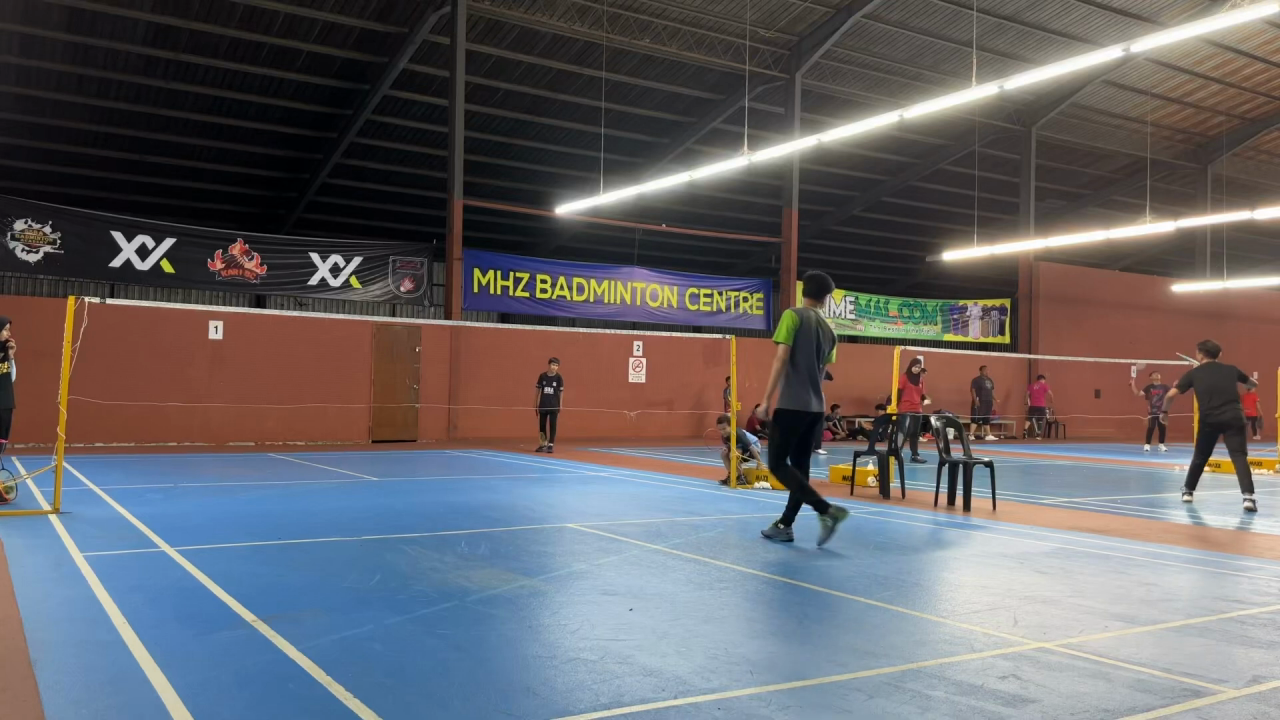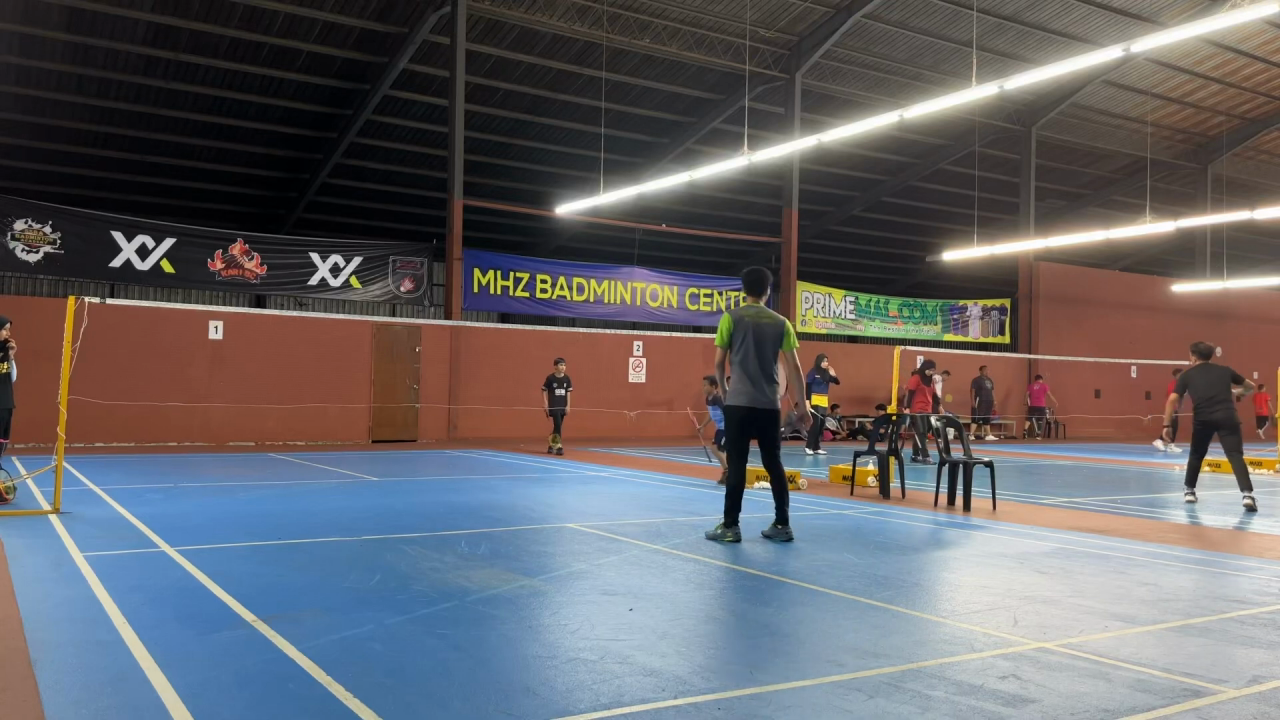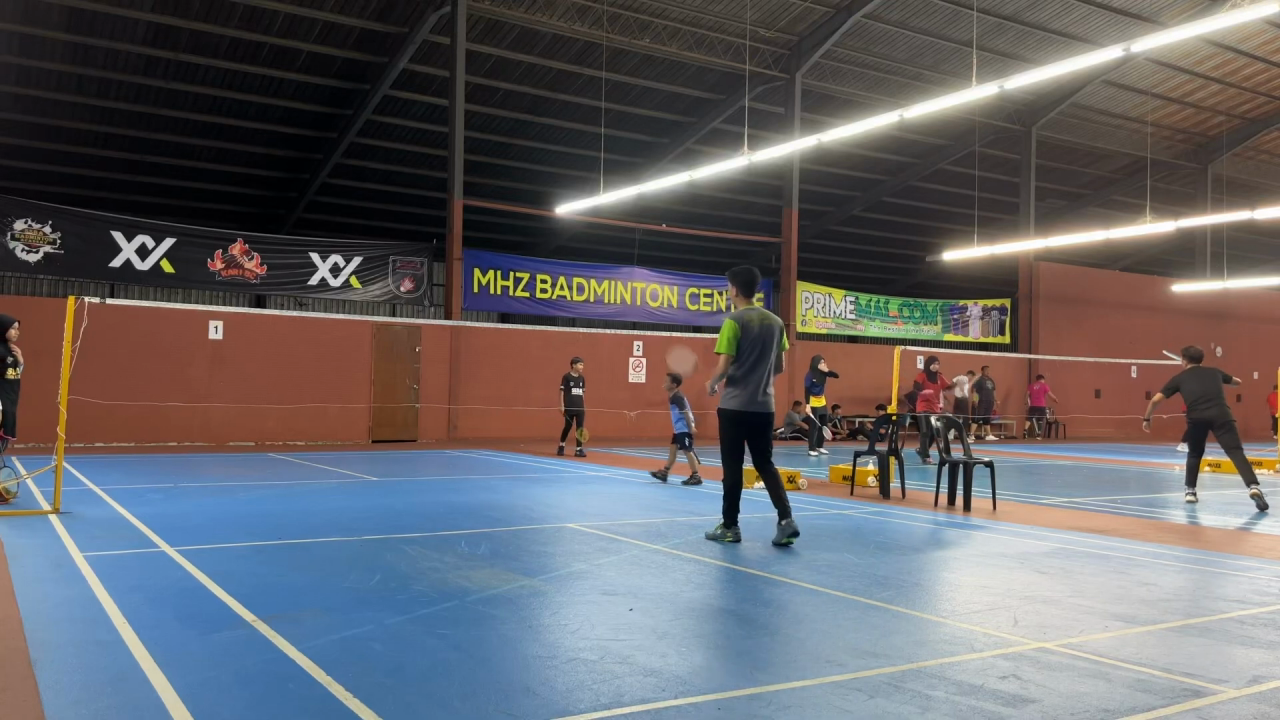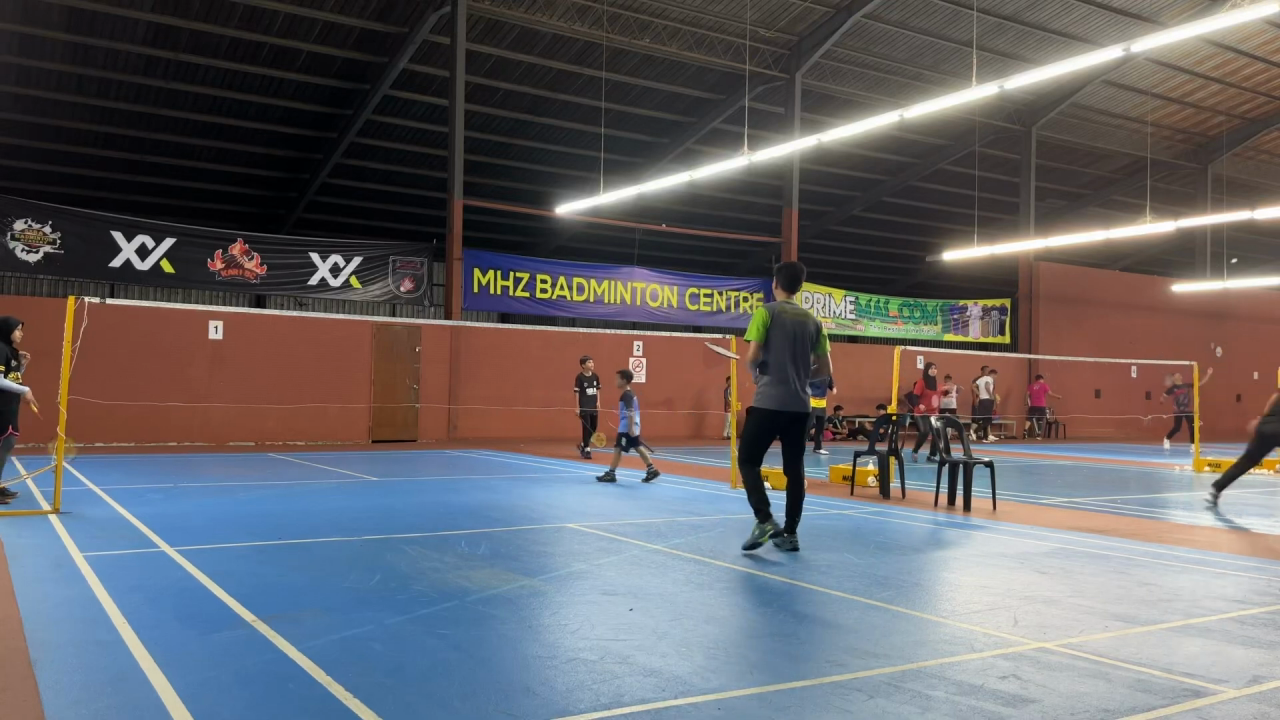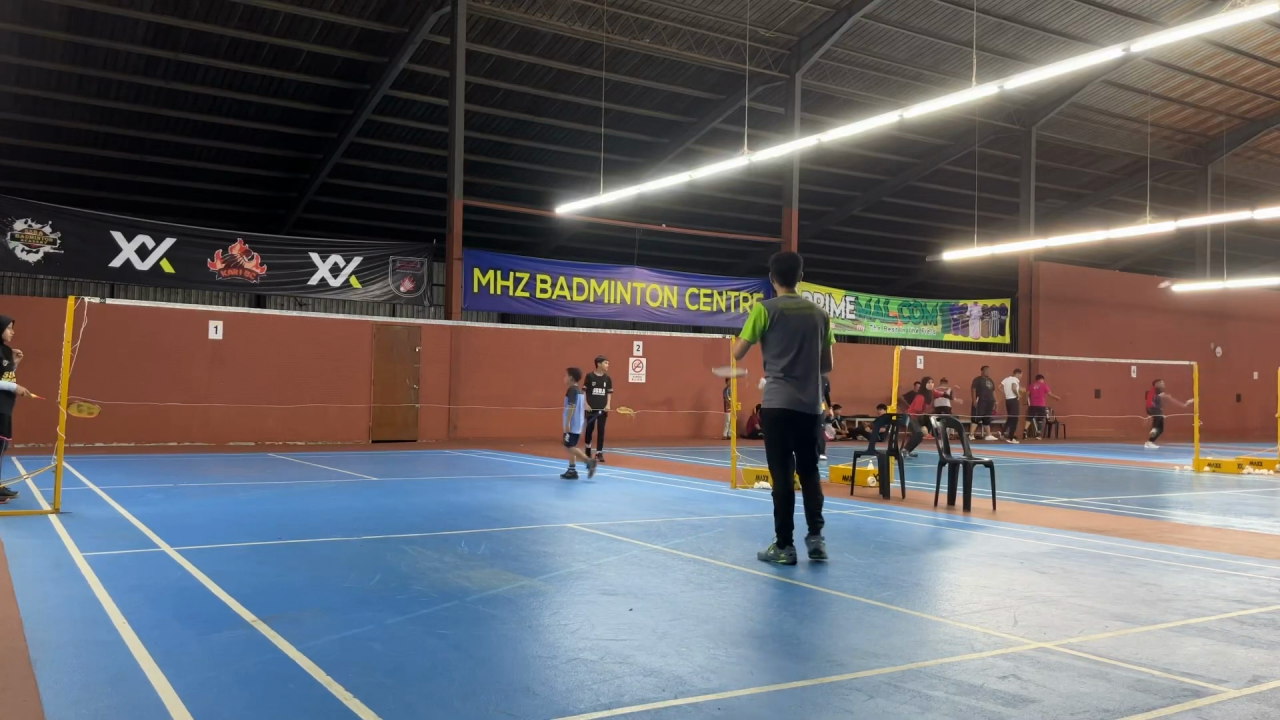
dt=0.7s
person 1, frame 1
left shoulder: (793, 316)
right shoulder: (828, 329)
left elbow: (781, 359)
left wrist: (767, 399)
left hip: (791, 405)
right hip: (816, 408)
left knee: (778, 464)
right knee: (800, 465)
left ankle: (827, 510)
right ankle: (784, 524)
person 1, frame 2
left shoulder: (731, 318)
right shoulder: (780, 323)
left elbow: (719, 362)
right elbow: (793, 367)
left wrist: (724, 388)
right wrist: (801, 405)
left hip: (739, 403)
right hip: (771, 404)
left knee: (736, 465)
right knee: (774, 464)
left ankle: (730, 526)
right ankle: (782, 525)
person 1, frame 3
left shoulder: (733, 321)
right shoulder: (776, 322)
left elbow: (723, 368)
right elbow: (779, 367)
left wrist: (712, 385)
left hip: (734, 406)
right hip: (764, 406)
left knee: (733, 467)
right knee: (765, 463)
left ankle: (730, 526)
right ankle: (786, 519)
person 1, frame 4
left shoulder: (766, 312)
right shoulder: (813, 322)
left elbow: (752, 357)
right elbow: (825, 370)
left wrist: (758, 372)
left hip: (767, 403)
right hip: (800, 406)
left knee: (748, 462)
right knee: (794, 469)
left ankle: (765, 521)
right ankle: (789, 533)
person 1, frame 5
left shoulder: (766, 309)
right shoulder: (819, 314)
left elbow: (738, 353)
right elbow: (827, 365)
left hip: (778, 404)
right hip: (811, 406)
left knee: (783, 475)
right knee: (810, 472)
left ankle: (784, 546)
right ankle: (815, 535)
